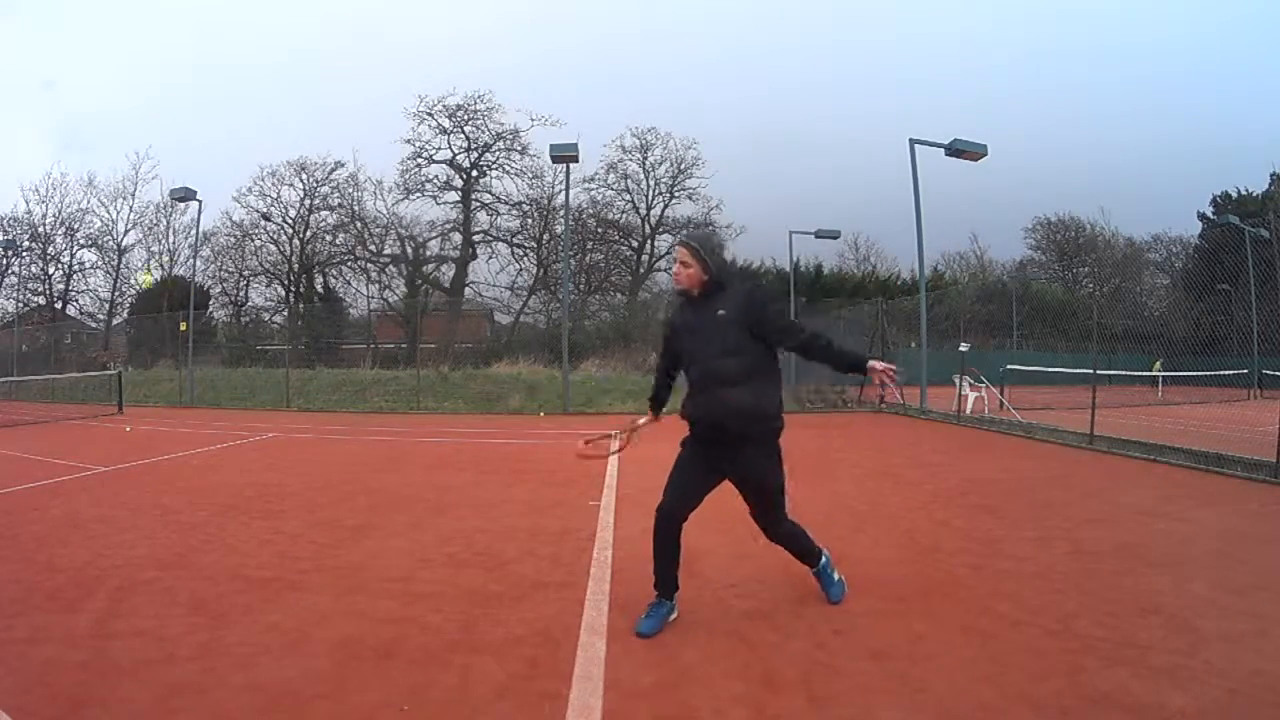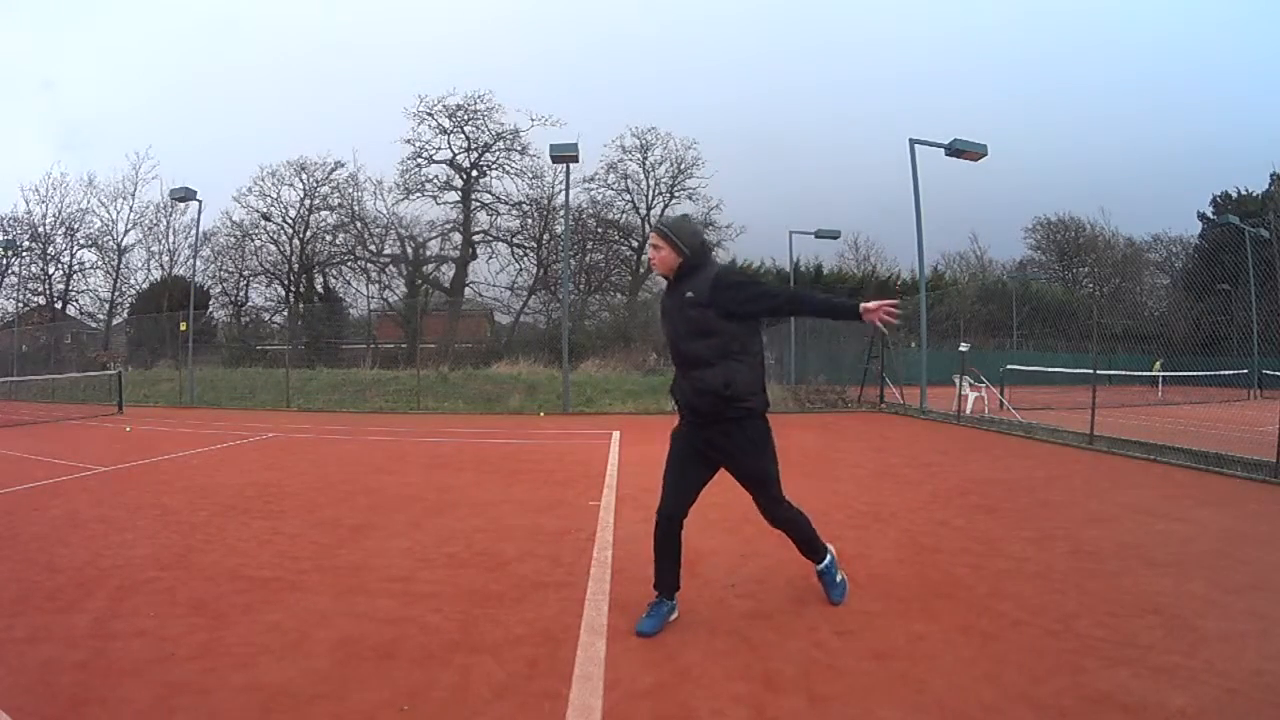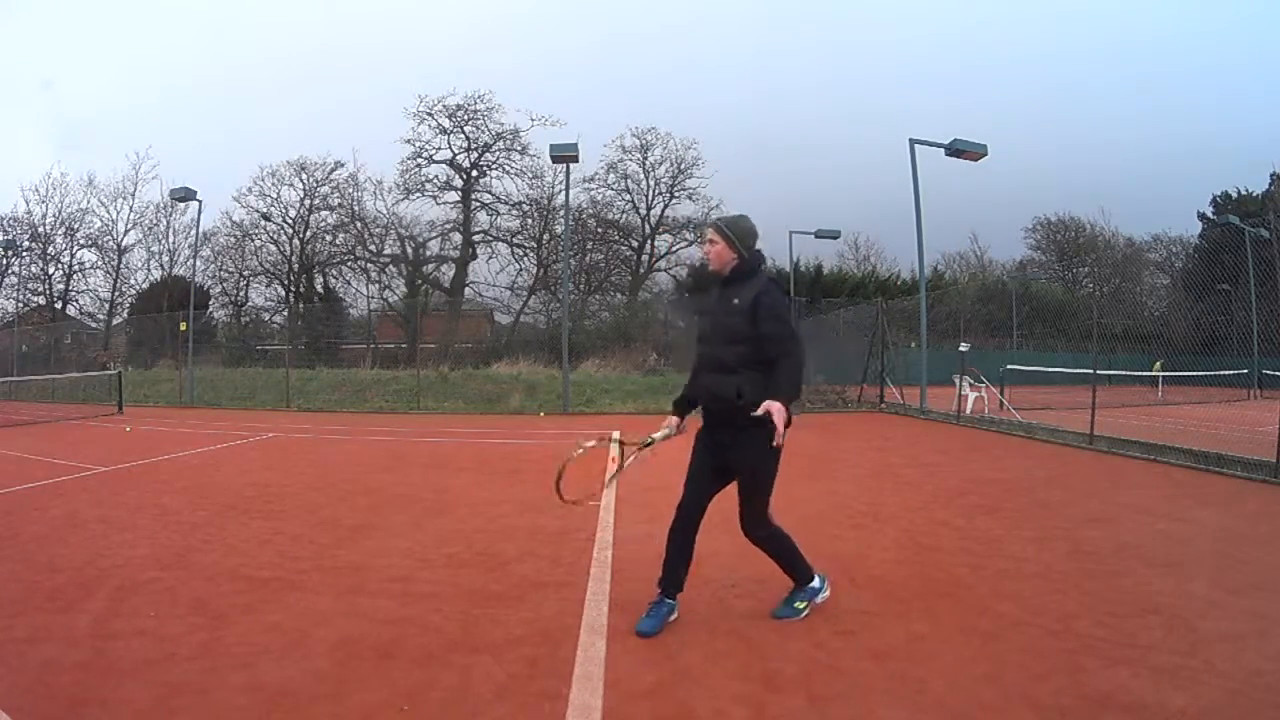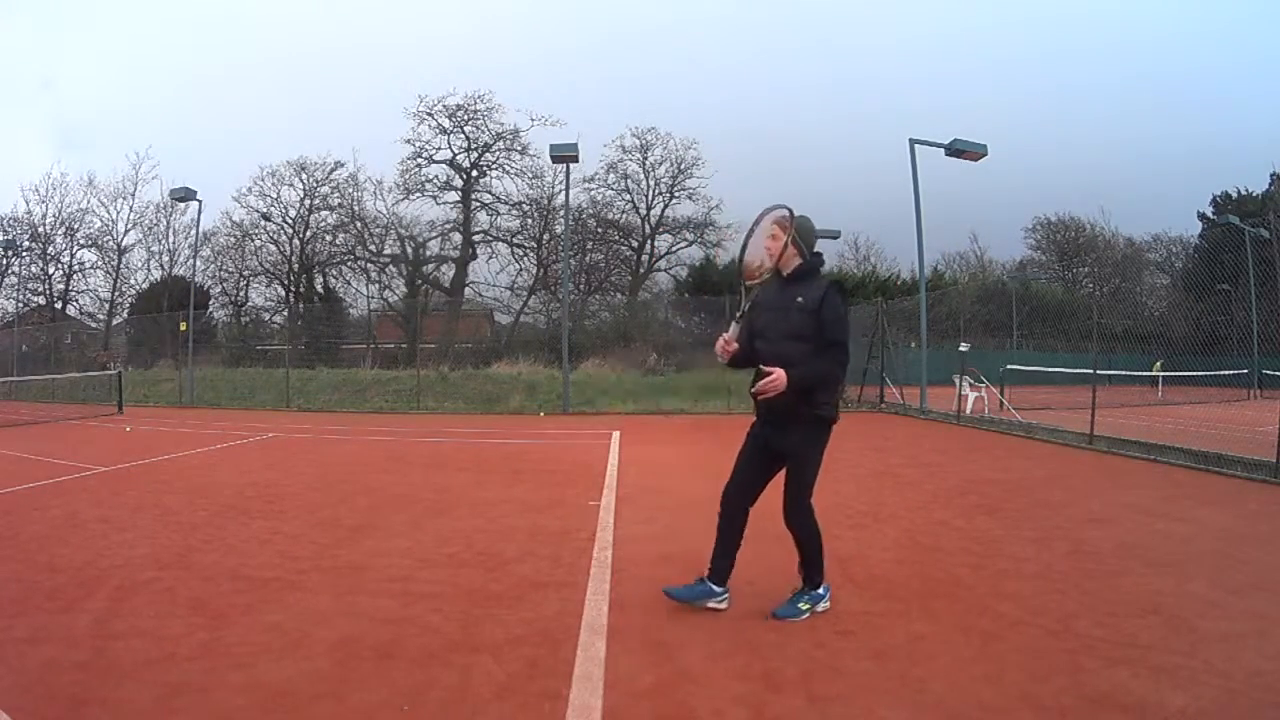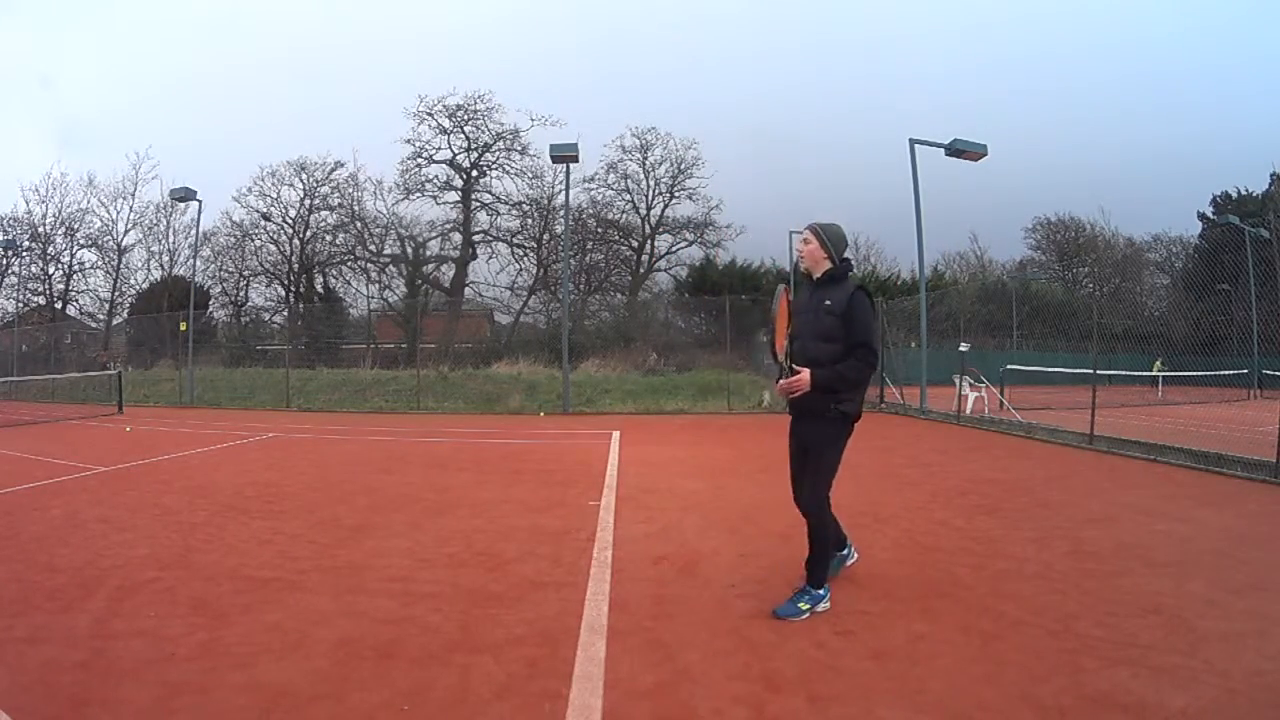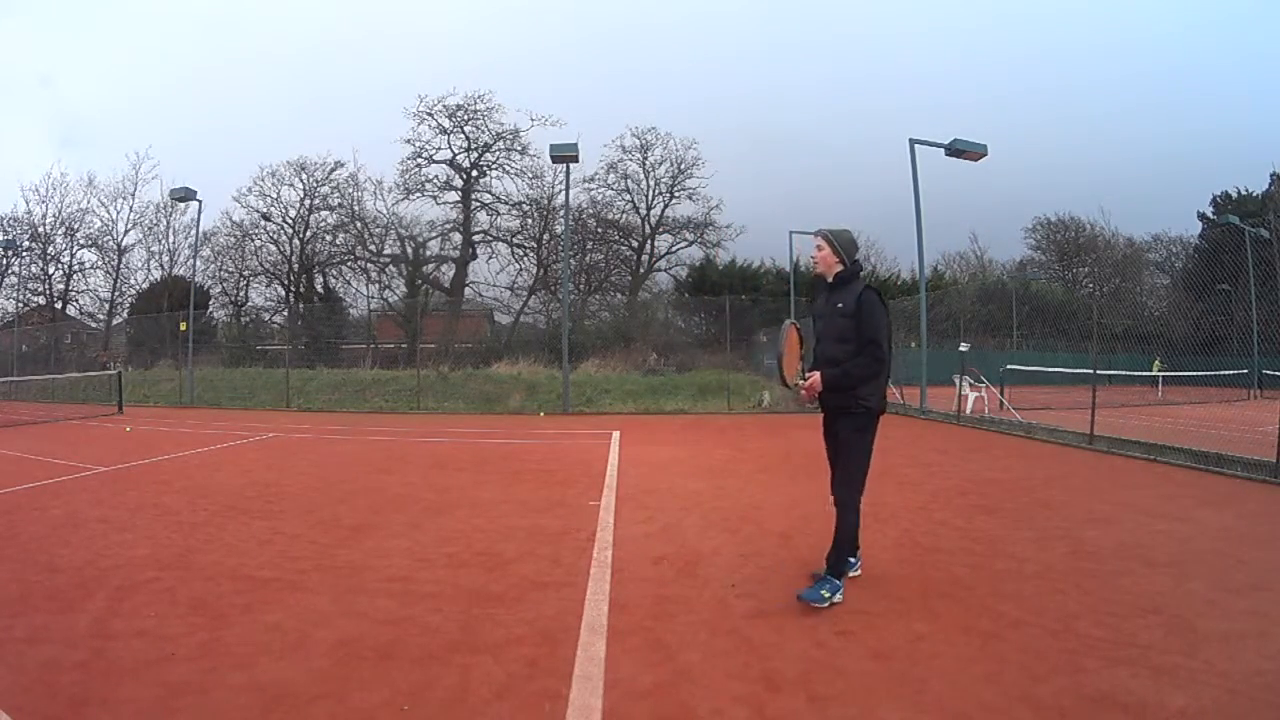
dt=0.3s
person 1, frame 1
left shoulder: (743, 300)
right shoulder: (681, 317)
left elbow: (801, 339)
right elbow: (668, 365)
left wrist: (861, 364)
right wrist: (656, 406)
left hip: (755, 439)
right hip: (706, 441)
left knee: (775, 526)
right knee: (667, 517)
left ankle: (820, 563)
right ankle: (665, 600)
person 1, frame 2
left shoulder: (720, 283)
right shoulder: (672, 296)
left elbow: (787, 301)
left wrist: (854, 309)
left hip: (739, 421)
right hip: (693, 424)
left knee: (774, 507)
right knee: (669, 513)
left ankle: (823, 560)
right ankle: (665, 600)
person 1, frame 3
left shoulder: (764, 292)
right shoulder: (718, 292)
left elbow: (786, 351)
left wrist: (781, 398)
right wrist: (680, 408)
left hip: (755, 426)
right hip: (717, 425)
left knee: (754, 522)
right knee: (687, 513)
left ankle: (810, 583)
right ankle: (667, 598)
person 1, frame 4
left shoulder: (825, 293)
right shoulder: (767, 292)
left elbow: (837, 358)
right elbow: (754, 347)
left wrist: (792, 378)
right wrist: (732, 349)
left hip: (807, 419)
right hip: (769, 417)
left knee: (796, 506)
right knee: (734, 498)
left ankle: (816, 590)
right ankle: (716, 584)
person 1, frame 5
left shoulder: (851, 296)
right shoulder: (803, 294)
left elbow: (866, 360)
left wrist: (818, 379)
right wrist: (788, 376)
left hip: (832, 415)
right hip: (802, 411)
left knee: (813, 498)
right knee: (803, 494)
left ankle: (816, 588)
right ankle: (840, 549)
person 1, frame 6
left shoulder: (864, 297)
right shoulder: (823, 298)
left elbow: (874, 357)
left wrist: (828, 379)
right wrist: (815, 379)
left hip: (859, 410)
right hip: (833, 408)
left knee: (847, 491)
right knee: (841, 488)
left ankle: (834, 579)
right ankle: (847, 559)
